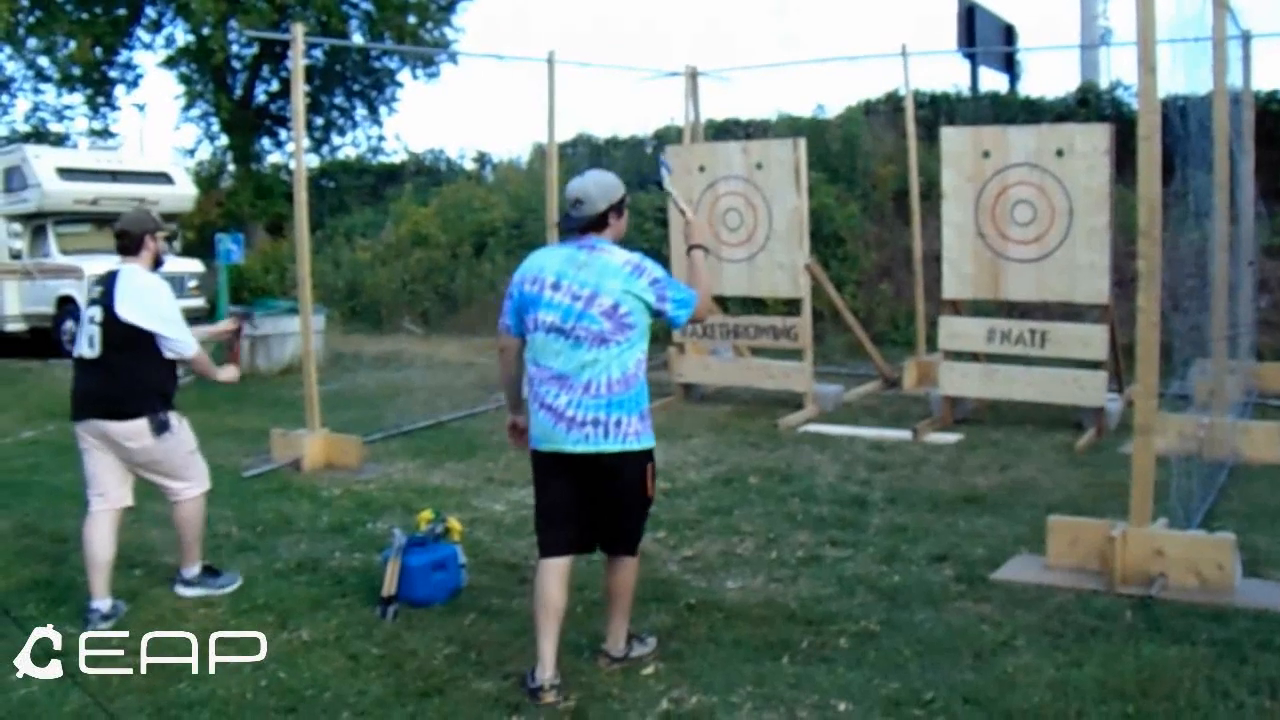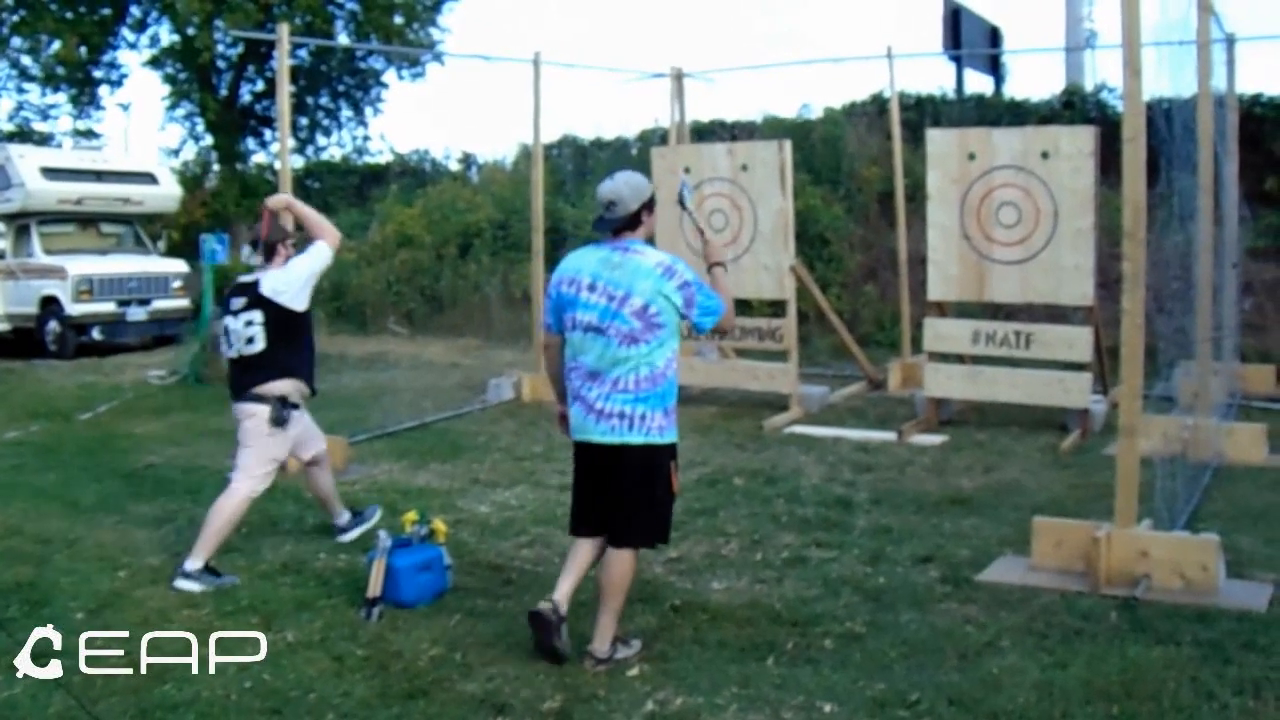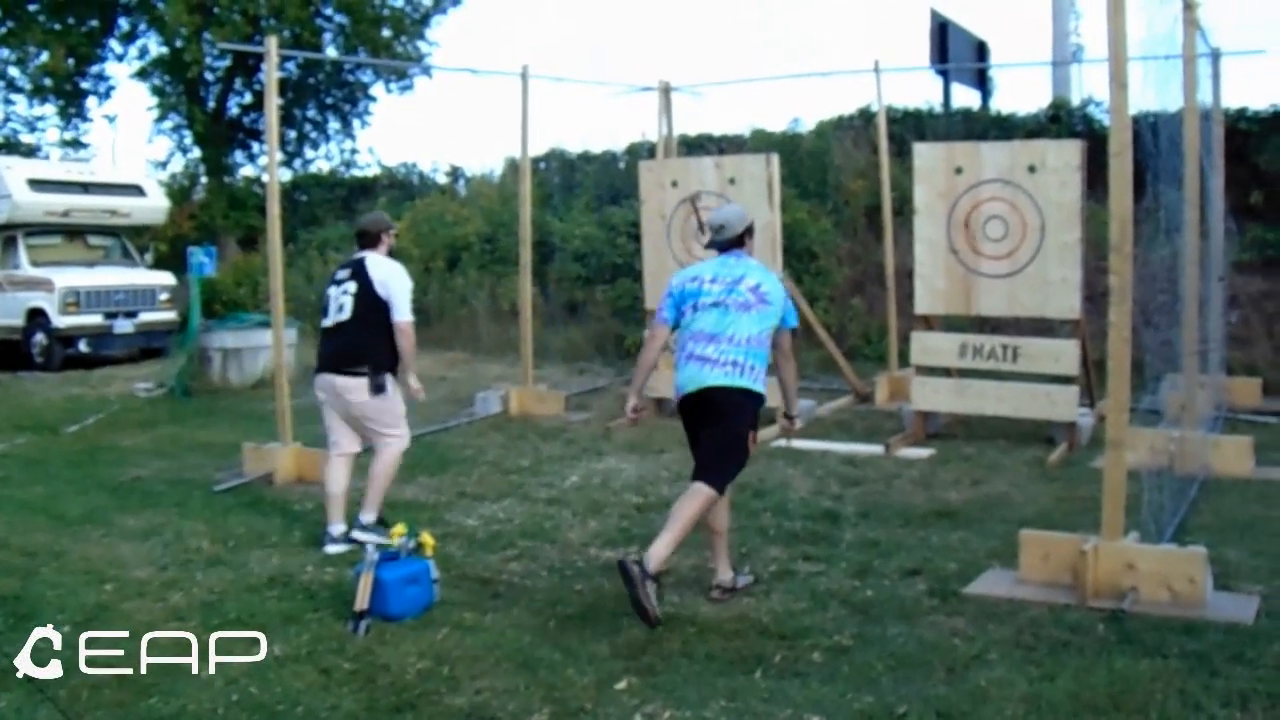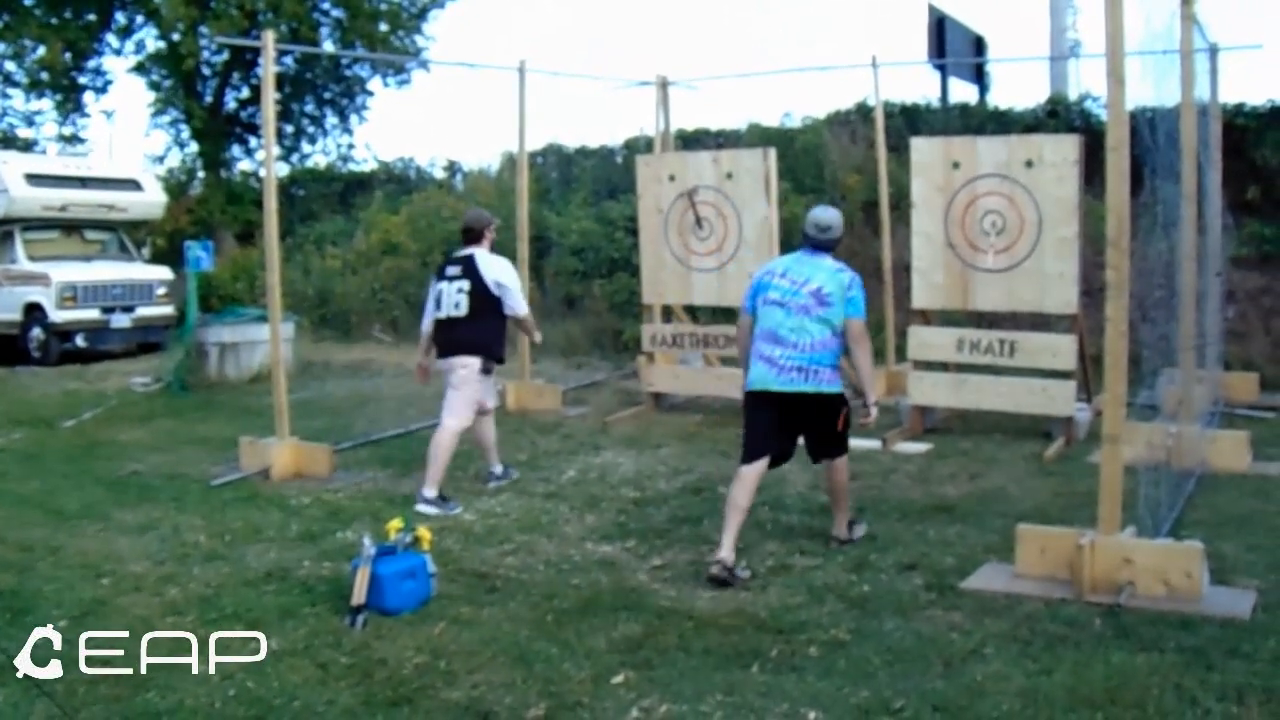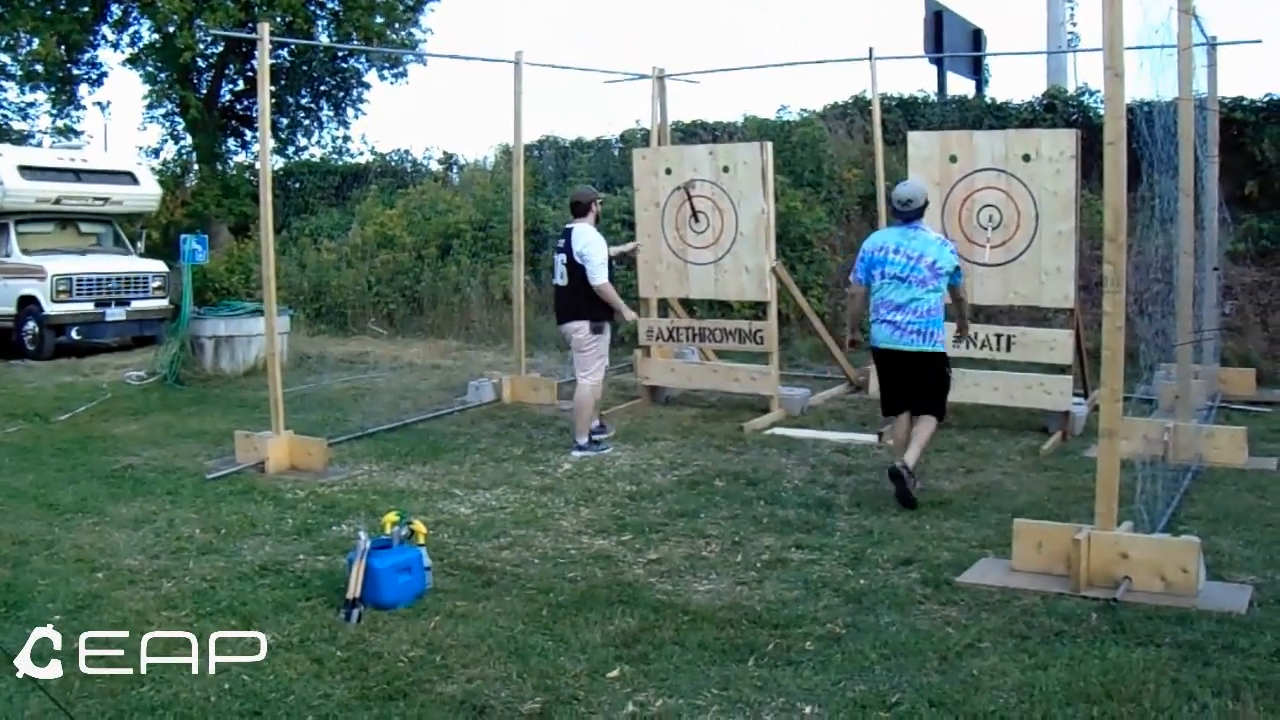
dt=1s
person 1, frame 1
left shoulder: (532, 267)
right shoulder: (637, 272)
left elbow: (508, 347)
right elbow: (699, 308)
left wrist: (515, 408)
right wrist: (696, 250)
left hip: (550, 435)
right hip: (619, 436)
left knee: (554, 551)
right knee: (621, 544)
left ankle: (545, 672)
right ankle: (617, 644)
person 1, frame 2
left shoulder: (570, 266)
right shoulder: (668, 273)
left elbow: (551, 344)
right elbow: (724, 320)
left wrist: (562, 400)
right wrist: (716, 265)
left hip: (587, 424)
right hip: (644, 429)
left knee: (590, 529)
right knee: (626, 538)
left ankle: (556, 602)
right ankle: (603, 644)
person 1, frame 3
left shoulder: (685, 278)
right shoulder: (770, 282)
left elbow: (656, 339)
right elbow: (784, 353)
left wrist: (634, 393)
right wrist: (790, 407)
left hip: (691, 390)
right hip: (737, 389)
left knee: (713, 478)
right knee: (709, 483)
left ankle: (724, 575)
right ankle: (649, 564)
person 1, frame 4
left shoulder: (769, 270)
right shoulder: (846, 278)
left elbow: (744, 329)
right elbow: (858, 340)
left wrist: (748, 375)
right wrist: (871, 397)
left hip: (763, 383)
right hip: (817, 385)
left knee: (752, 464)
right knee: (836, 454)
left ankle: (725, 555)
right ankle: (842, 528)
person 1, frame 5
left shoulder: (874, 242)
right shoulder: (942, 246)
left elbow: (856, 294)
right elbow: (959, 298)
left wrist: (852, 331)
right wrist: (964, 324)
left hip: (884, 341)
right hip: (927, 342)
left knee: (899, 411)
right knee: (930, 411)
left ankle: (905, 481)
right ankle: (906, 465)
person 2, frame 1
left shoulder: (105, 286)
right shoulder: (148, 286)
right elbow: (183, 349)
left wrist: (213, 331)
right wrist: (216, 372)
left hip: (91, 415)
right hip: (138, 417)
left knee: (103, 504)
right knee: (191, 482)
left ankle: (100, 606)
right ankle: (192, 574)
person 2, frame 2
left shoulder: (237, 292)
right shoulder: (286, 282)
left elbow: (235, 346)
right elbow: (330, 238)
right wrist: (291, 204)
left hip: (267, 400)
right hip: (273, 406)
left knee: (317, 455)
right knee: (245, 486)
left ankle: (345, 521)
right ankle: (192, 568)
person 2, frame 3
left shoulder: (339, 273)
right shoulder: (390, 270)
right elbow: (402, 327)
right wrist: (410, 375)
left hip: (327, 374)
right hip: (364, 376)
left knee: (341, 449)
right knee: (392, 444)
left ankle: (336, 532)
right ankle: (366, 520)
person 2, frame 4
left shoulder: (444, 269)
right shoulder: (497, 266)
left elbow: (430, 318)
right elbow: (519, 312)
left wrist: (424, 356)
right wrist: (534, 333)
left hip: (448, 355)
right hip: (476, 357)
left knee: (483, 409)
right knee: (454, 422)
left ankle: (497, 470)
right ankle: (429, 494)
person 2, frame 5
left shoulder: (567, 235)
right shoulder: (590, 237)
right elbow: (599, 283)
left wrist: (621, 250)
right wrist: (624, 309)
left hip: (568, 317)
right hip: (588, 320)
left knee: (593, 372)
right knee: (588, 379)
left ankle: (590, 425)
right ankle: (582, 442)
